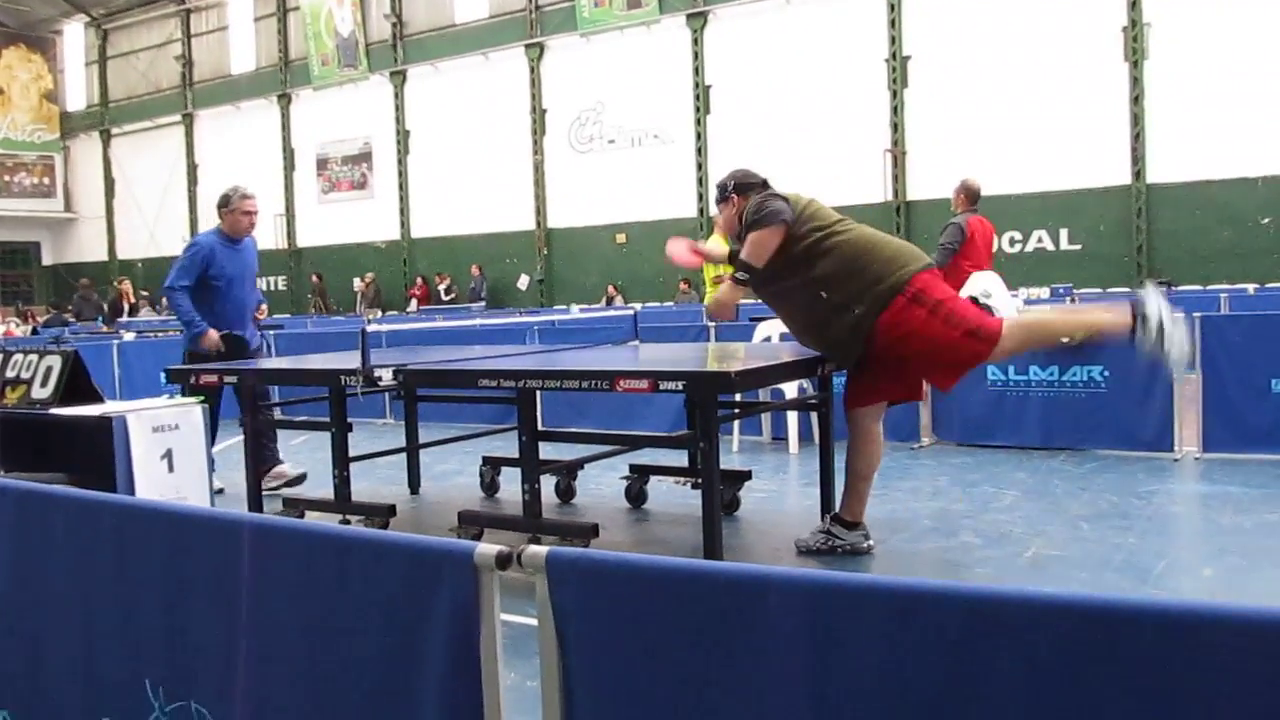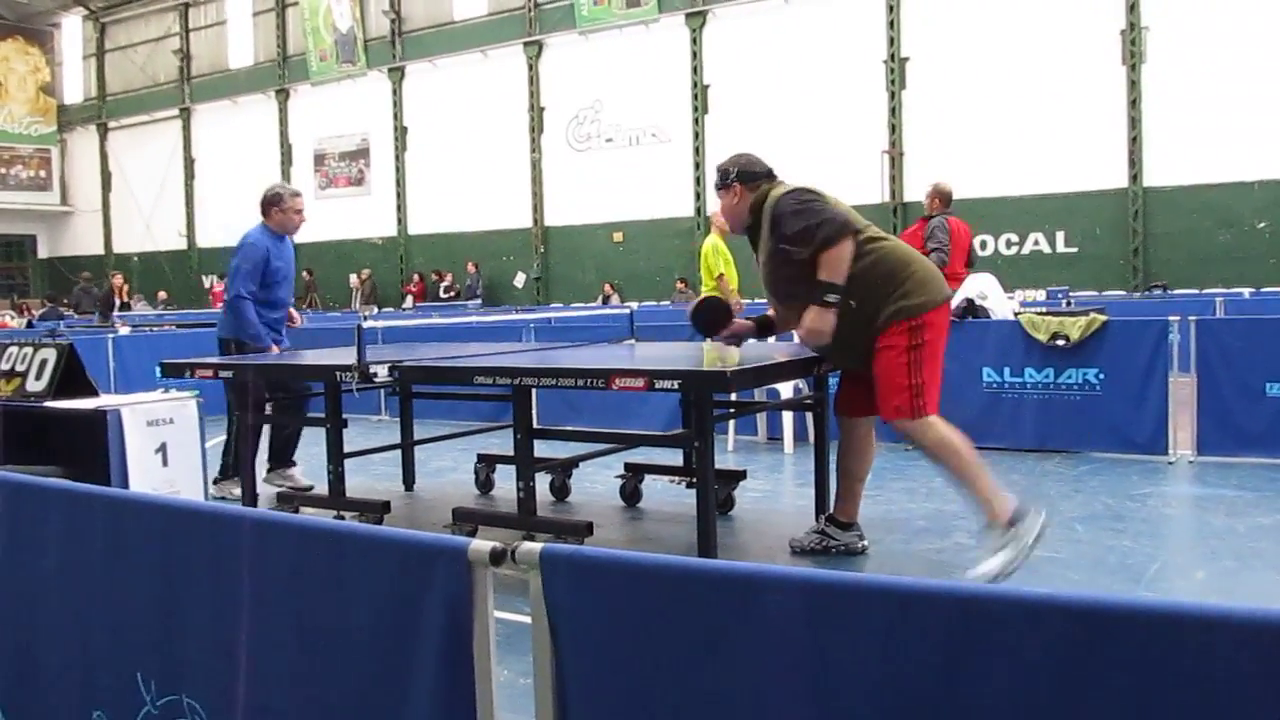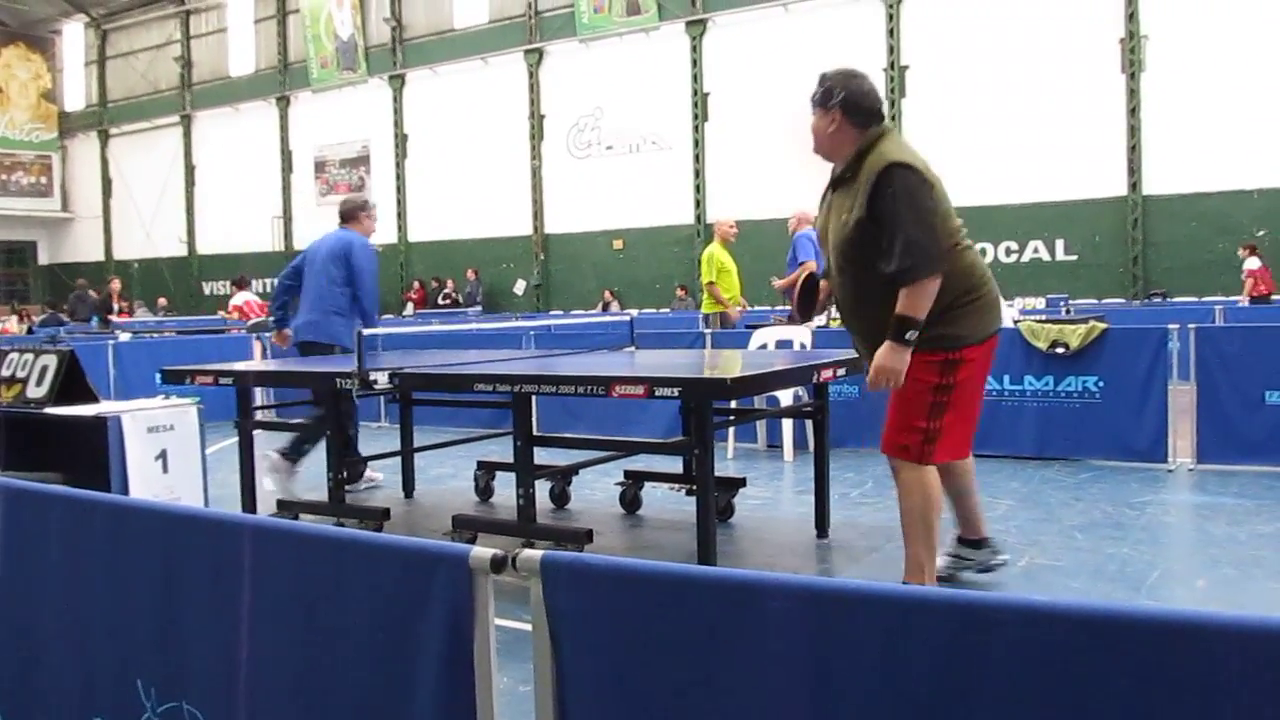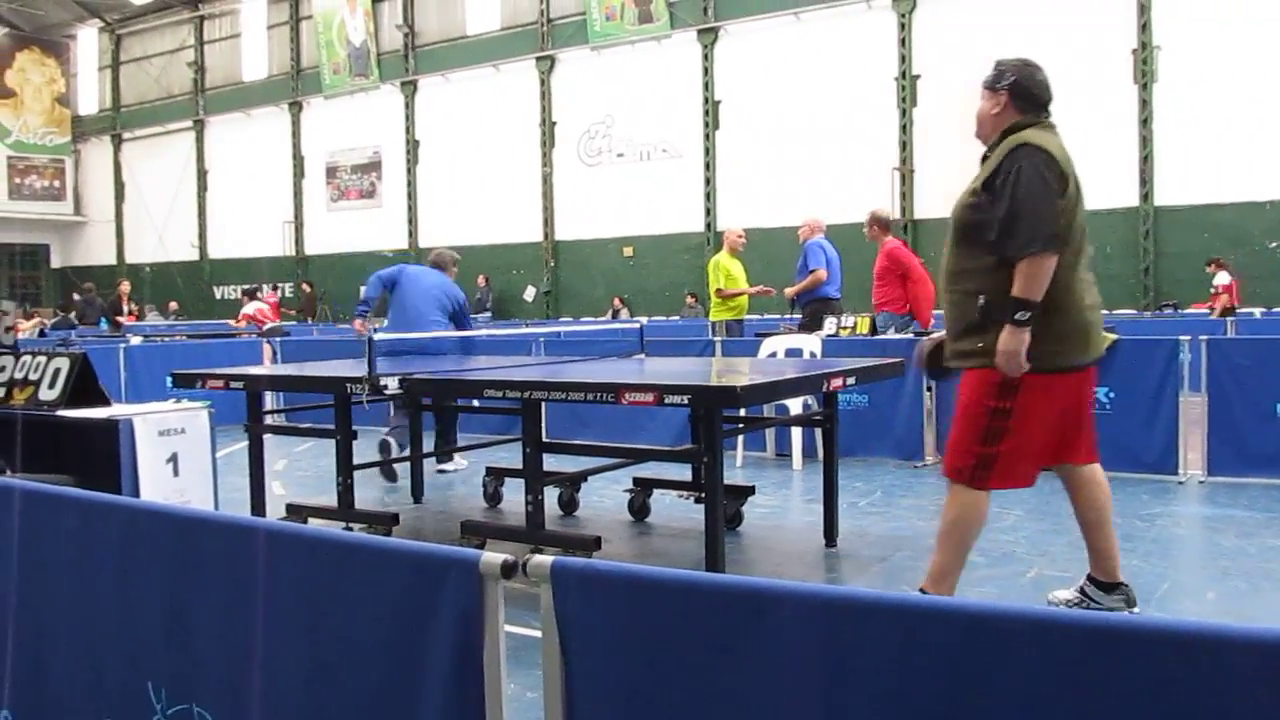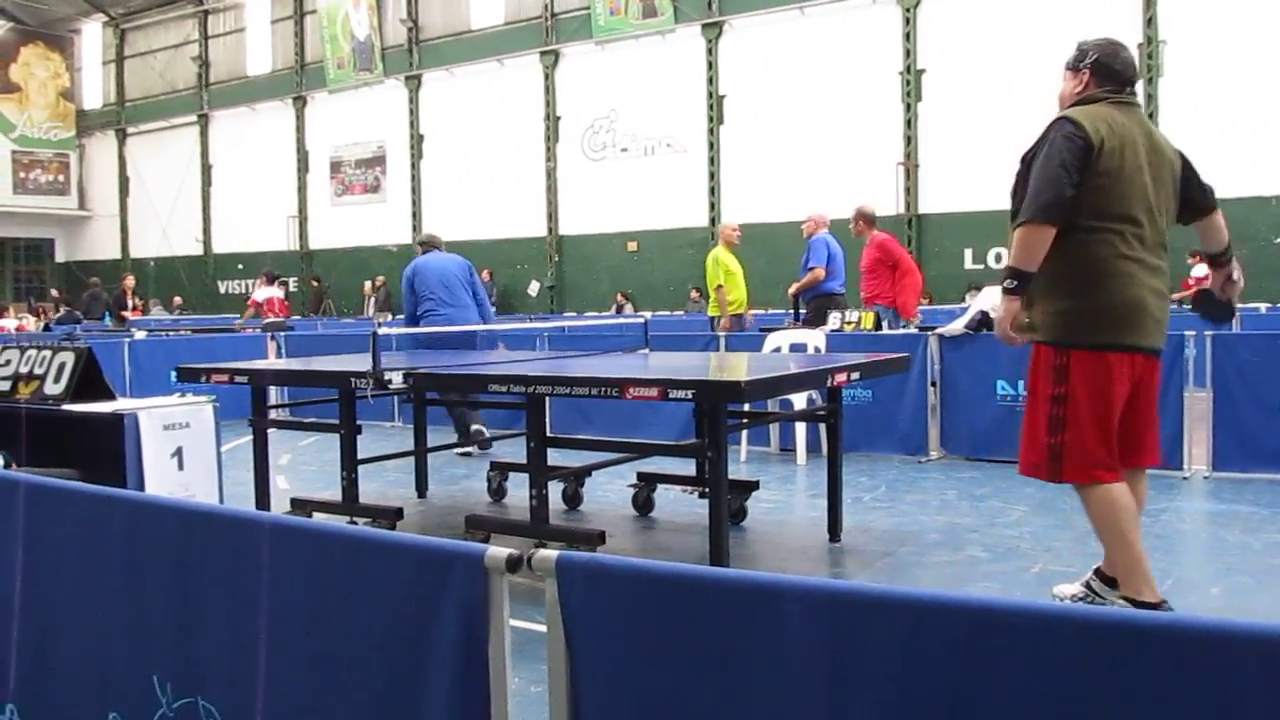
dt=0.5s
person 1, frame 1
left shoulder: (762, 207)
left elbow: (771, 228)
left wrist: (735, 282)
right wrist: (729, 257)
left hip: (895, 294)
right hip: (875, 319)
left knee: (999, 339)
right knee: (862, 414)
left ankle: (1131, 318)
right ankle: (848, 526)
person 1, frame 2
left shoulder: (786, 204)
right shoulder: (768, 228)
left elbow: (837, 236)
right elbow: (792, 311)
left wrist: (824, 305)
right wrist: (751, 327)
left hip: (903, 309)
right hip: (863, 327)
left knee: (912, 420)
right knee: (854, 419)
left ankle: (1007, 516)
right ankle: (842, 526)
person 1, frame 3
left shoulder: (892, 172)
right shoulder: (854, 168)
left elbow: (923, 266)
left wrist: (899, 341)
right wrist: (835, 284)
left hip: (946, 327)
right hip: (932, 326)
left knee: (910, 453)
right knee: (937, 447)
left ankle: (920, 590)
right ankle: (974, 544)
person 1, frame 4
left shoulder: (1024, 153)
right shoulder: (1034, 151)
left elbow: (1037, 246)
left wrist: (1016, 325)
right wrist: (952, 329)
left hip: (1030, 346)
right hip: (1067, 339)
left knee: (971, 472)
right knee: (1075, 461)
left ankle: (934, 598)
right ankle: (1108, 586)
person 1, frame 5
left shoulder: (1074, 127)
right shoulder: (1156, 143)
left elbow: (1042, 214)
right elbow: (1205, 208)
left wrist: (1014, 288)
right wrist: (1222, 265)
left hip: (1080, 320)
right hip: (1140, 320)
left knee: (1088, 466)
right knee: (1126, 459)
left ankle: (1144, 599)
right ankle: (1113, 581)
person 2, frame 1
left shoulder: (249, 244)
right shoulder: (204, 246)
right elbow: (174, 290)
left wrist: (259, 302)
right wrist: (200, 330)
left hip: (246, 343)
right hip: (208, 347)
left knee: (260, 406)
right knee: (204, 414)
left ankle: (269, 468)
person 2, frame 2
left shoulder: (284, 241)
right shoulder: (255, 244)
right elbow: (240, 298)
left wrist: (286, 307)
right wrist: (263, 344)
left hip: (271, 341)
right hip: (243, 341)
left knee: (296, 400)
right knee: (249, 413)
left ankle: (280, 466)
right ankle: (227, 479)
person 2, frame 3
left shoulder: (318, 245)
right shoulder: (360, 245)
left elbow: (285, 282)
right elbow: (367, 297)
left wrist: (280, 323)
left hip: (308, 334)
right hip: (330, 336)
left knee: (343, 406)
right knee: (336, 408)
left ankle: (353, 471)
right ankle: (285, 458)
person 2, frame 4
left shoulder: (405, 271)
right shoulder: (455, 291)
left elbow: (376, 281)
left wrist: (362, 314)
left knee: (405, 405)
right knee: (445, 401)
left ankle: (393, 442)
right ankle: (445, 456)
person 2, frame 5
left shoulder: (413, 268)
right shoulder: (462, 262)
left elbow: (410, 312)
right elbow: (482, 300)
right hip: (469, 328)
left knee: (450, 390)
left ankle: (468, 437)
right ankle: (475, 428)
